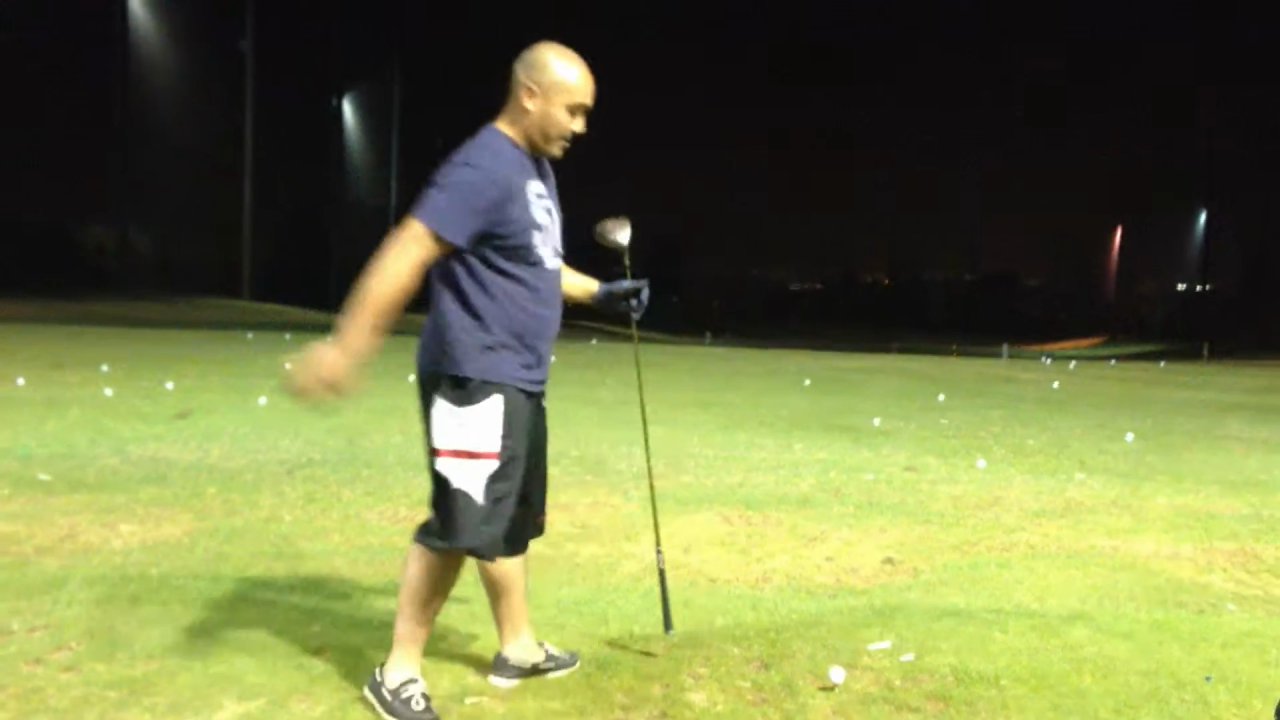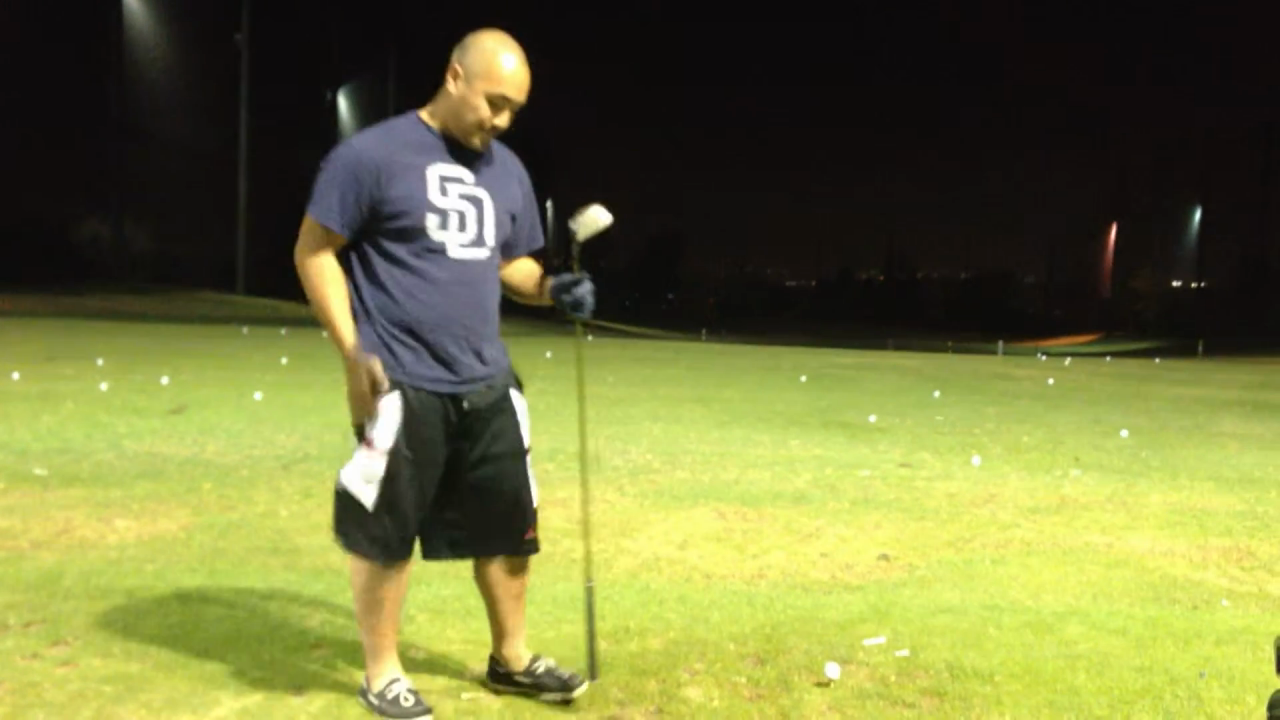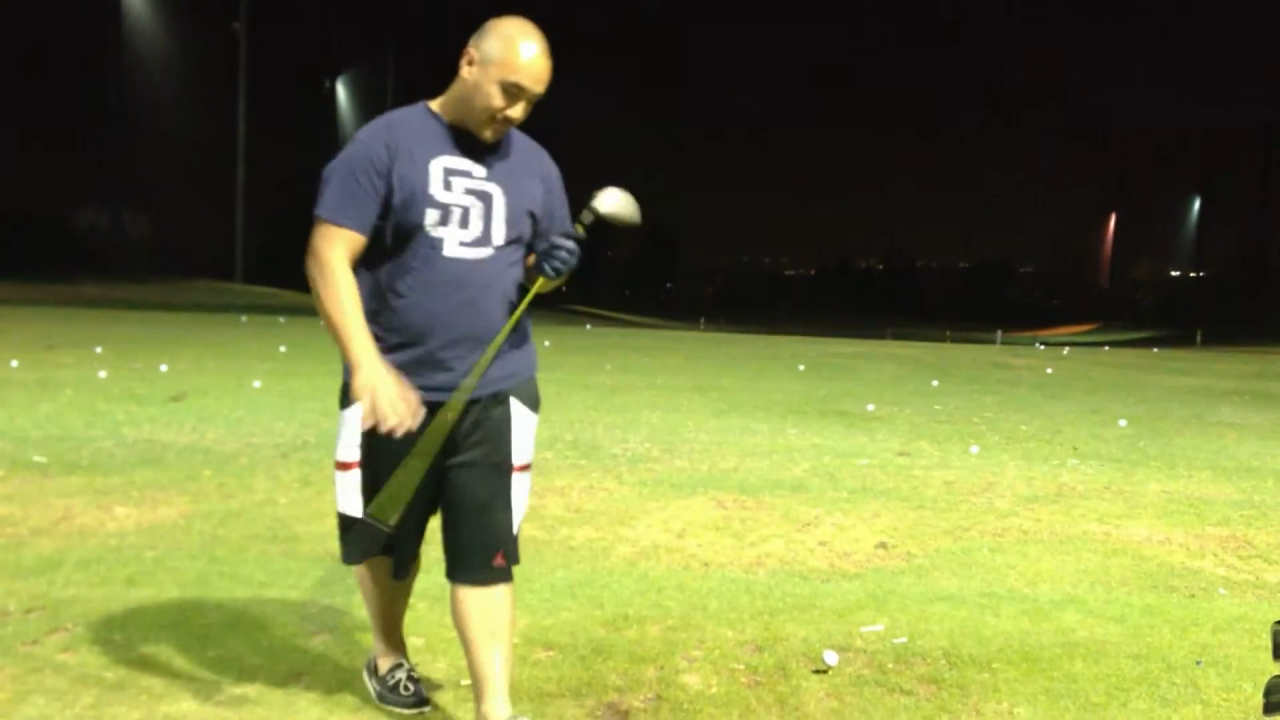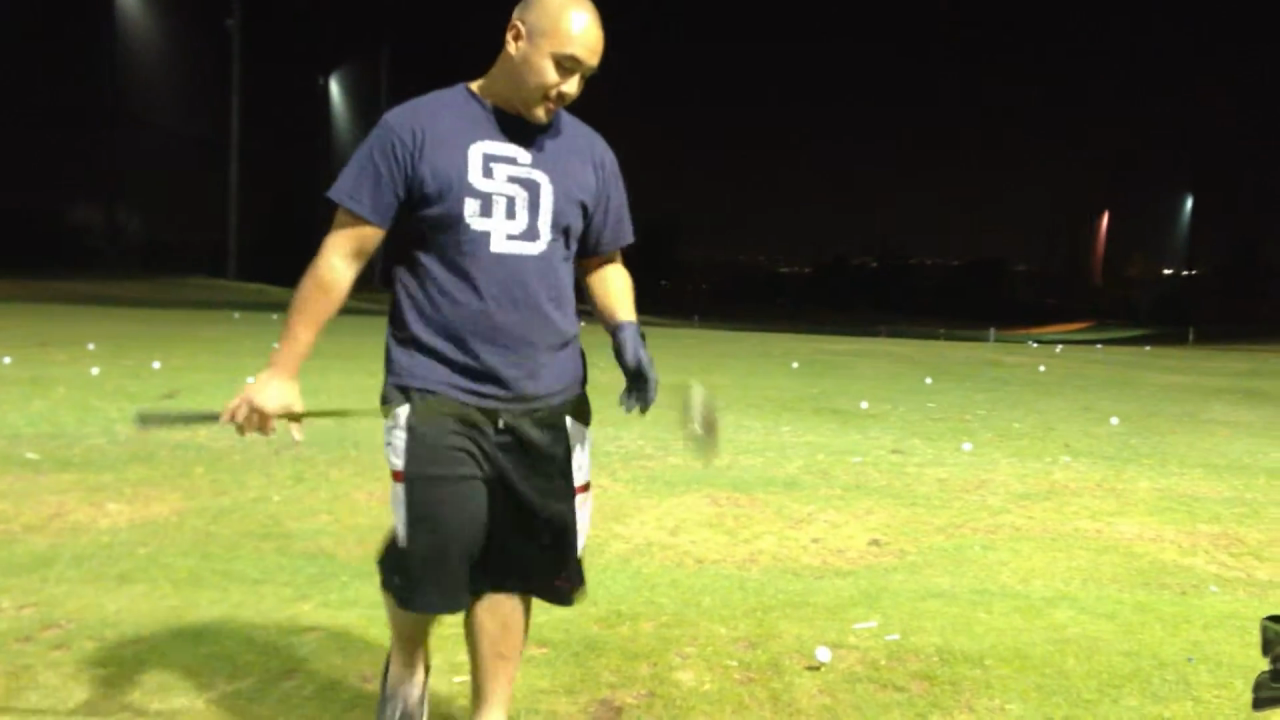
dt=0.4s
person 1, frame 1
left shoulder: (536, 169)
right shoulder: (485, 169)
right elbow: (403, 254)
left wrist: (600, 293)
right wrist: (347, 346)
left hip: (517, 381)
right hip: (477, 381)
left knee: (508, 518)
right knee: (461, 521)
left ankle: (519, 646)
person 1, frame 2
left shoulder: (507, 169)
right shoulder: (373, 154)
right elbow: (314, 251)
left wrist: (550, 288)
right wrist: (351, 349)
left hip: (485, 383)
right hip: (397, 385)
left knee: (506, 524)
right knee: (384, 532)
left ankle: (512, 657)
person 1, frame 3
left shoulder: (535, 166)
right shoulder: (382, 145)
left elbow: (537, 265)
right elbow: (329, 257)
left wrist: (550, 265)
right wrist: (367, 366)
left hip: (495, 393)
right hip: (395, 389)
left knee: (485, 553)
right knee: (385, 541)
right ankle: (386, 658)
person 1, frame 4
left shoulder: (589, 154)
right shoulder: (416, 130)
left elbow: (603, 263)
right elbow: (343, 254)
left wrist: (625, 331)
right wrist: (283, 369)
left hip: (547, 404)
right hip: (438, 395)
left knee: (510, 577)
right knee: (431, 566)
